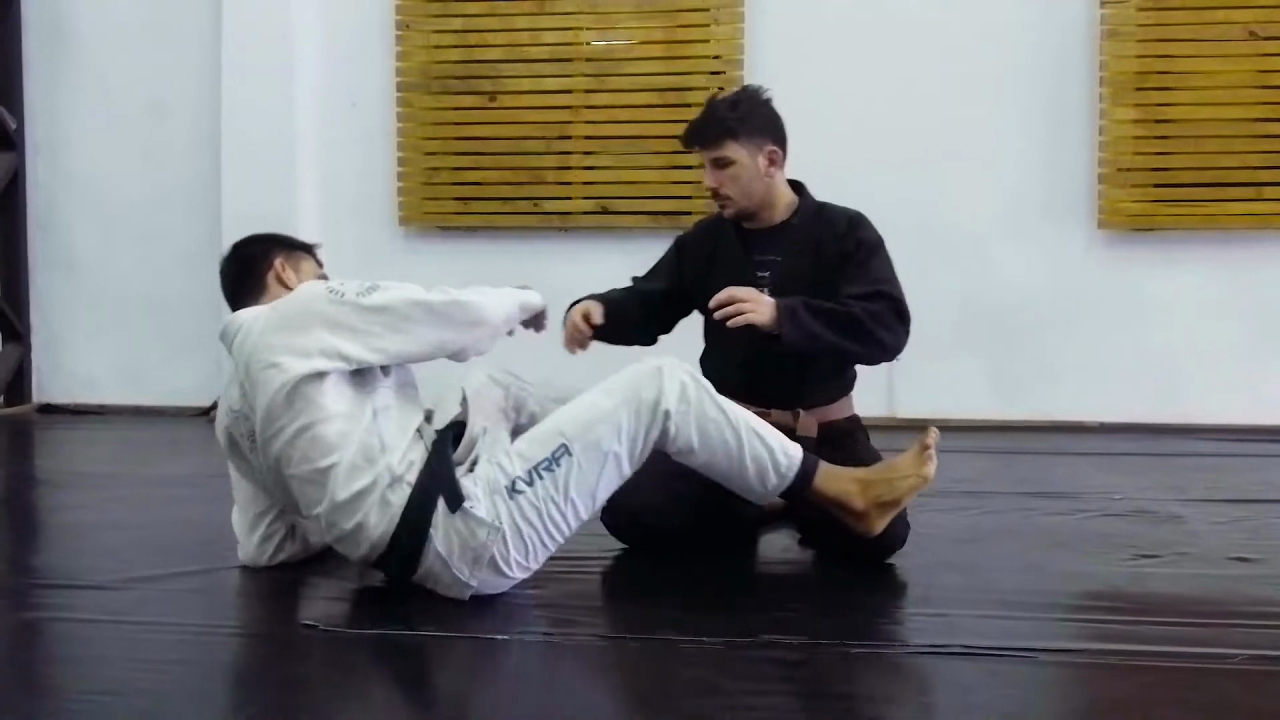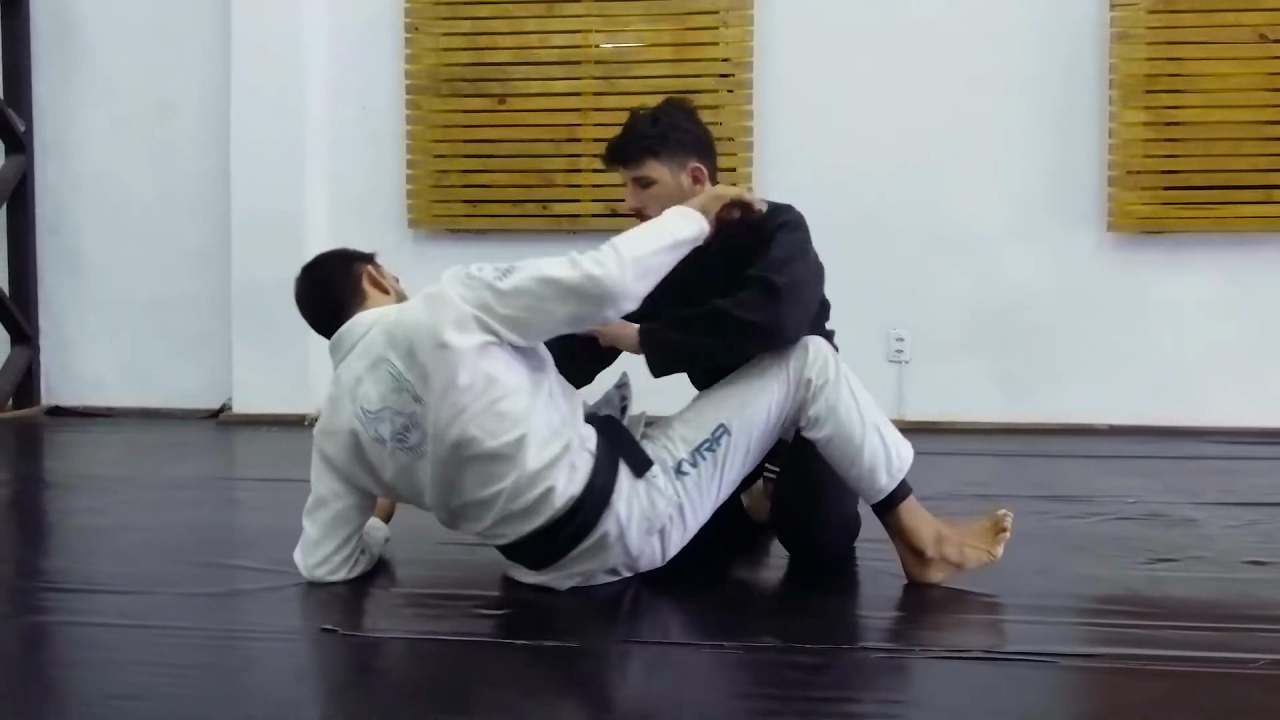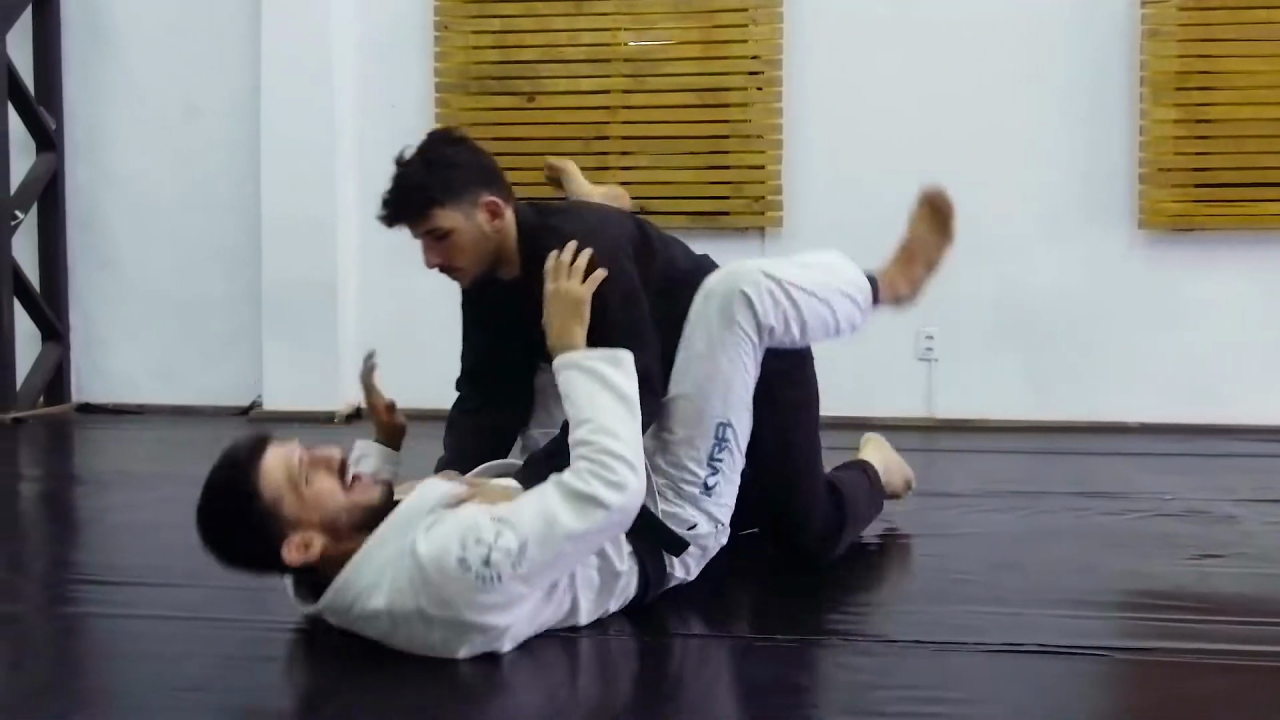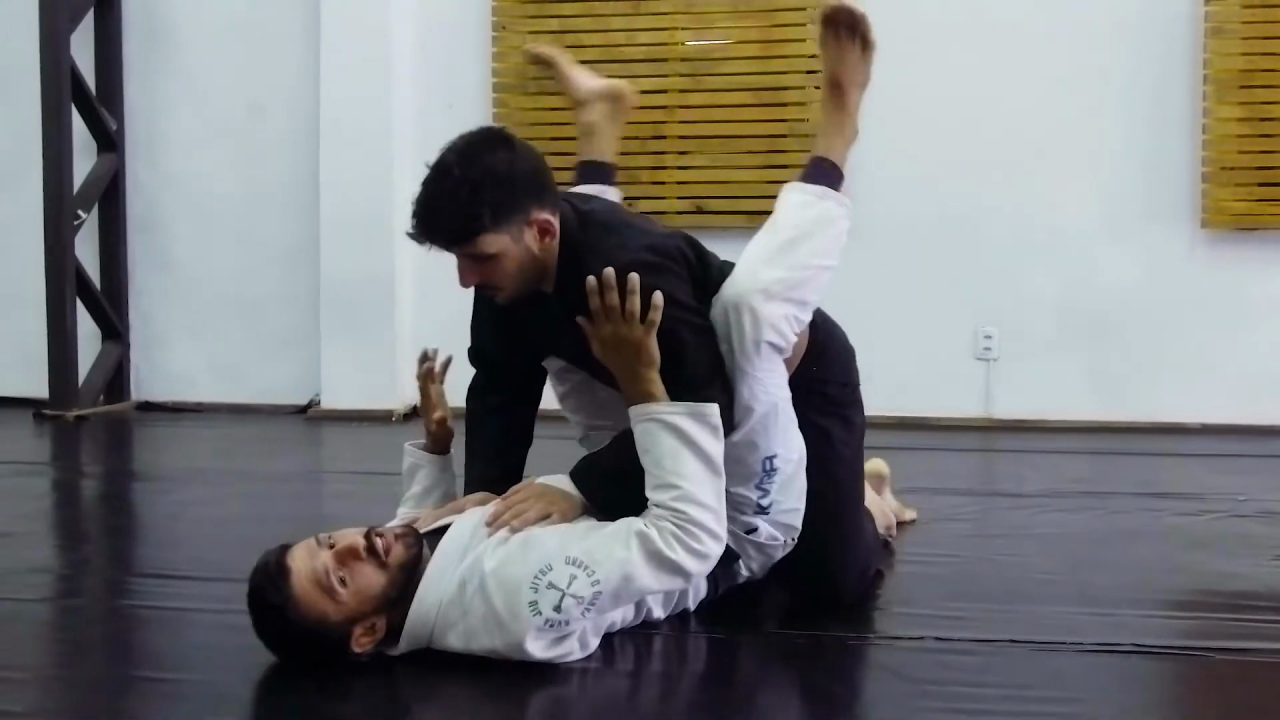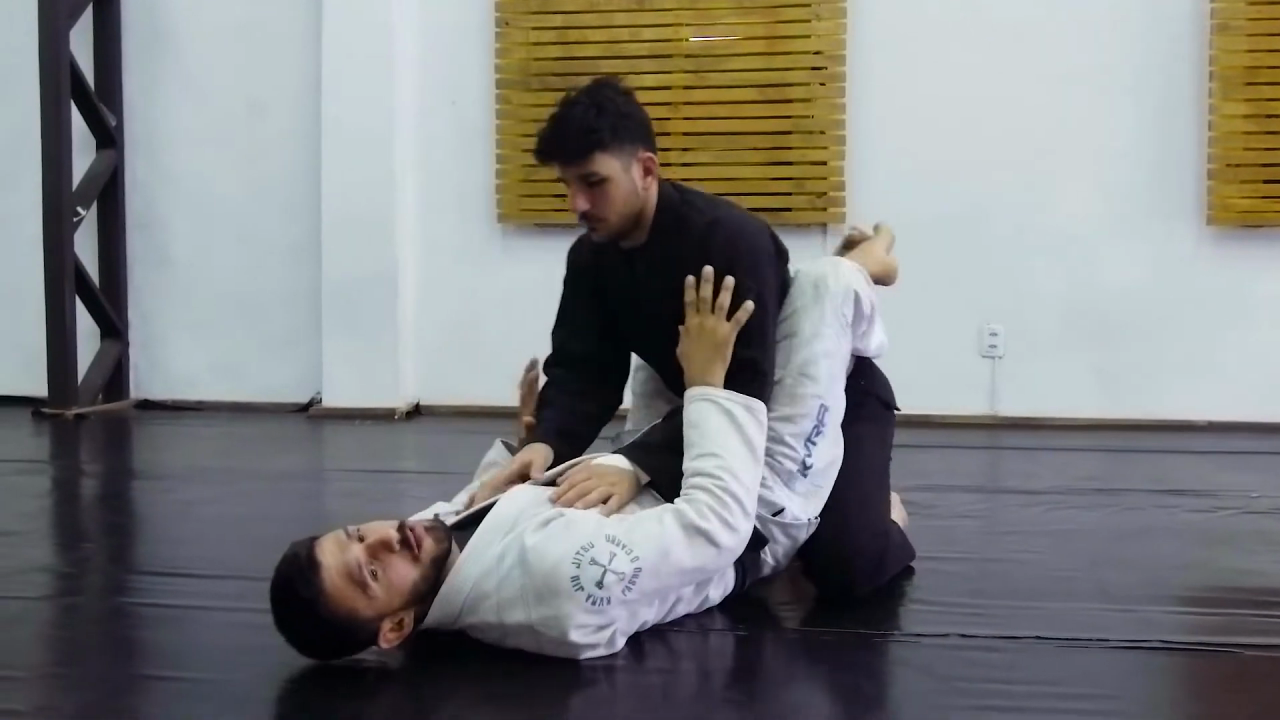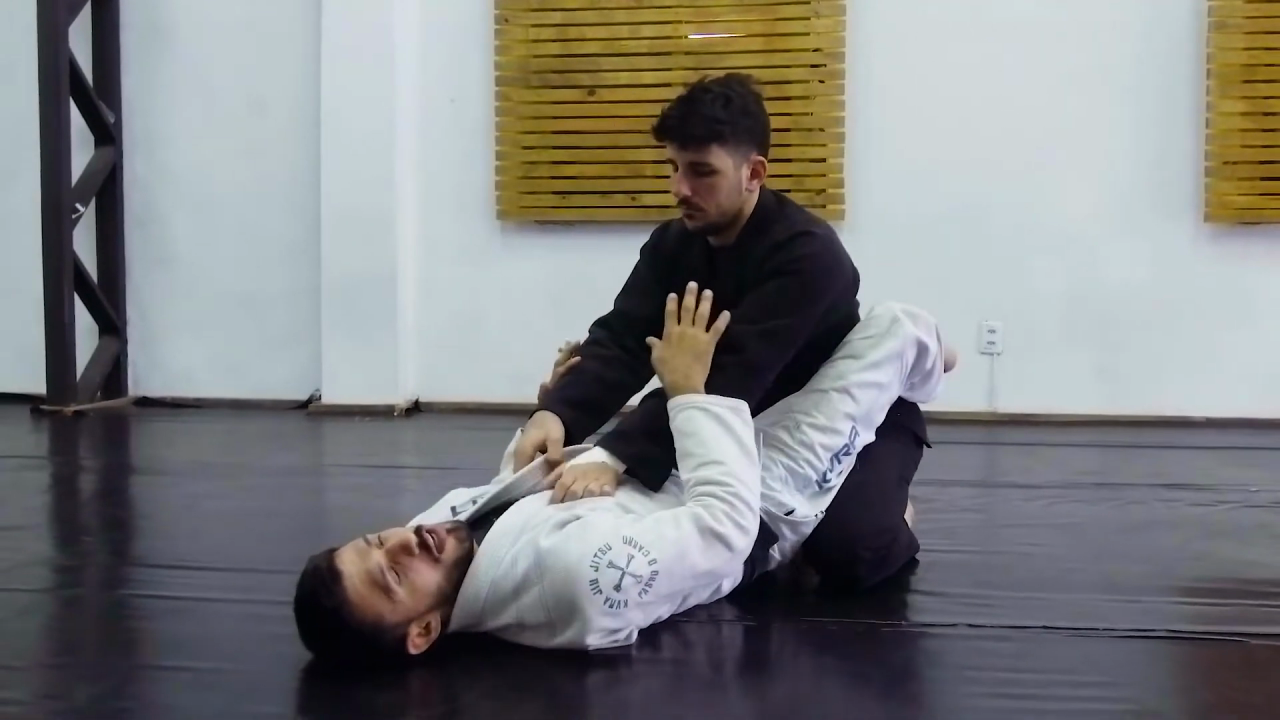
dt=0.7s
person 1, frame 1
left shoulder: (235, 406)
right shoulder: (307, 312)
left elbow: (263, 546)
right elbow: (467, 316)
right wrist: (528, 303)
left hip: (417, 551)
right hip: (470, 536)
left knee: (493, 391)
right knee: (661, 386)
left ankle: (622, 451)
right ankle: (847, 492)
person 1, frame 2
left shoulder: (336, 420)
right shoulder: (446, 304)
left elbow: (323, 564)
right elbow: (604, 283)
left wrist: (381, 511)
right wrist: (696, 213)
left hip: (549, 562)
right hip: (623, 517)
right knee: (806, 361)
left ankle: (743, 501)
right ankle: (921, 537)
person 1, frame 3
left shoulder: (337, 572)
right shoulder: (429, 571)
right elbow: (610, 488)
left wrist: (381, 440)
right wrist: (571, 345)
right hip: (667, 531)
right knee: (739, 289)
right ankle: (885, 278)
person 1, frame 4
left shoulder: (410, 576)
right shoulder: (510, 598)
right elbow: (689, 541)
left wrist: (432, 443)
right wrist: (643, 385)
right hip: (729, 535)
right knee: (749, 309)
person 1, frame 5
left shoulder: (431, 541)
right shoulder: (552, 580)
right elbow: (717, 525)
right wrist: (708, 379)
left hip: (661, 484)
right hip: (755, 517)
right knee: (826, 284)
right ankle: (857, 285)
person 1, frame 6
left shoulder: (438, 528)
right shoulder: (569, 576)
right elbow: (727, 524)
right wrist: (688, 390)
left hip: (672, 475)
right hip: (762, 510)
right knee: (895, 328)
right ankle: (917, 366)
person 2, frame 1
left shoulder: (844, 233)
right shoulder: (705, 240)
left elbow: (887, 327)
right elbow: (648, 304)
left wrist: (782, 314)
right wrist: (598, 309)
left hip: (822, 432)
left knee: (877, 535)
right knee: (632, 514)
left ankle: (804, 508)
right ankle: (753, 510)
person 2, frame 2
left shoulder: (776, 233)
left elbow: (772, 321)
right elbow: (578, 342)
left wrist: (648, 338)
left knee: (821, 542)
left ankle: (772, 499)
right ankle: (754, 502)
person 2, frame 3
left shoulder: (584, 244)
right shoulder: (486, 281)
right elbow: (491, 392)
left wrist: (523, 489)
right wrist: (453, 473)
left hip: (755, 358)
right hip: (674, 373)
left knee: (809, 535)
left ankle: (871, 470)
right ankle: (770, 471)
person 2, frame 4
left shoulder: (634, 270)
right shoulder: (511, 267)
left elbow: (696, 411)
right elbow: (503, 385)
left wrist: (579, 491)
right wrist: (484, 497)
left hip: (801, 372)
right hip: (706, 380)
left knee: (828, 582)
left ankle: (869, 504)
person 2, frame 5
left shoulder: (728, 238)
right shoulder: (591, 257)
left elbow: (742, 387)
right elbow: (582, 372)
left wrist: (635, 465)
right wrist: (544, 444)
left knee: (846, 565)
left ankle: (877, 512)
person 2, frame 6
left shoulder: (807, 255)
right shoulder: (672, 246)
left elbow: (731, 375)
right elbow: (623, 342)
left wrist: (612, 456)
right wrist: (556, 411)
left knee: (845, 552)
left ankle: (890, 514)
